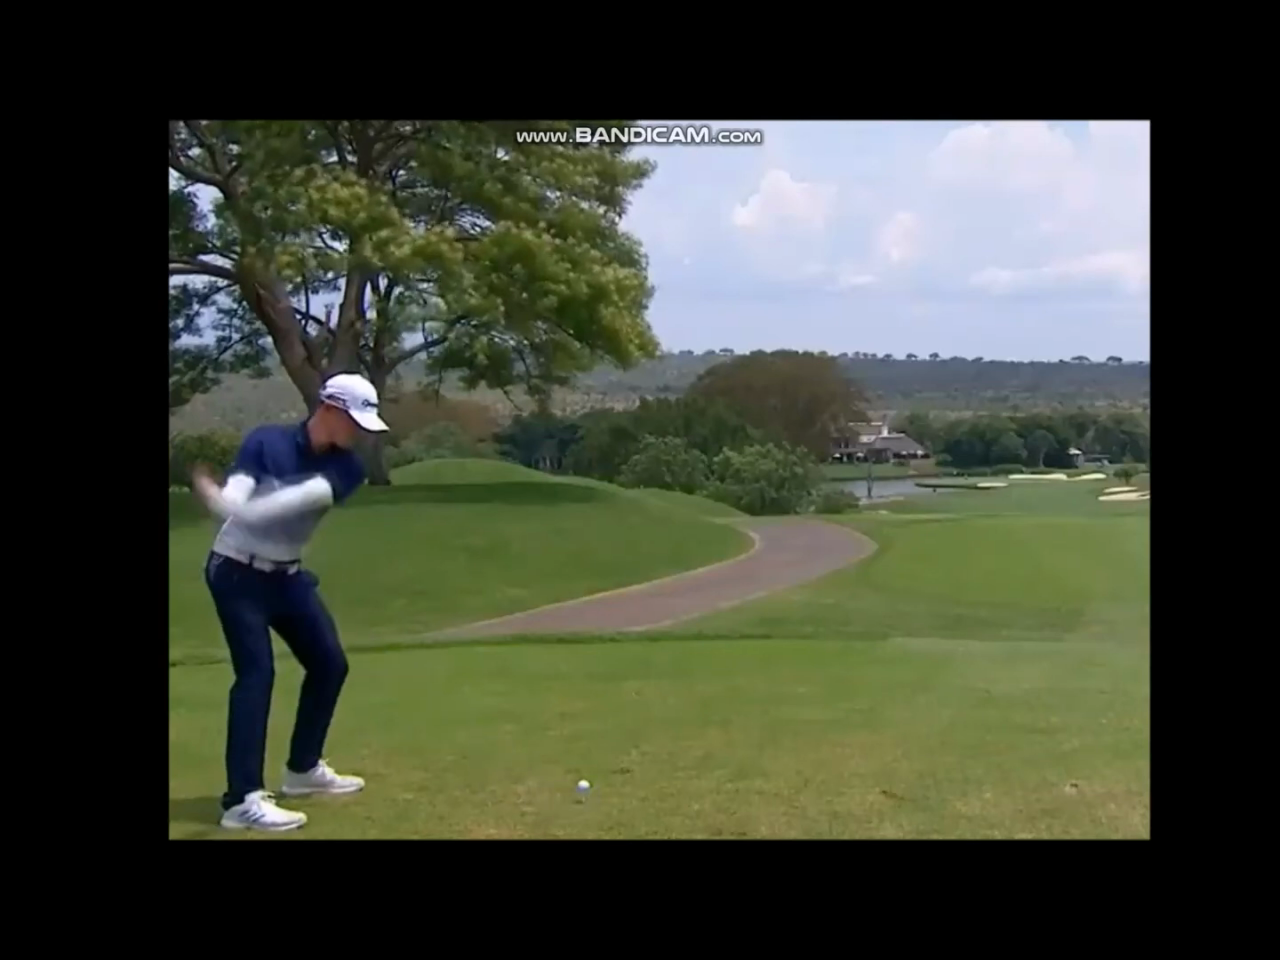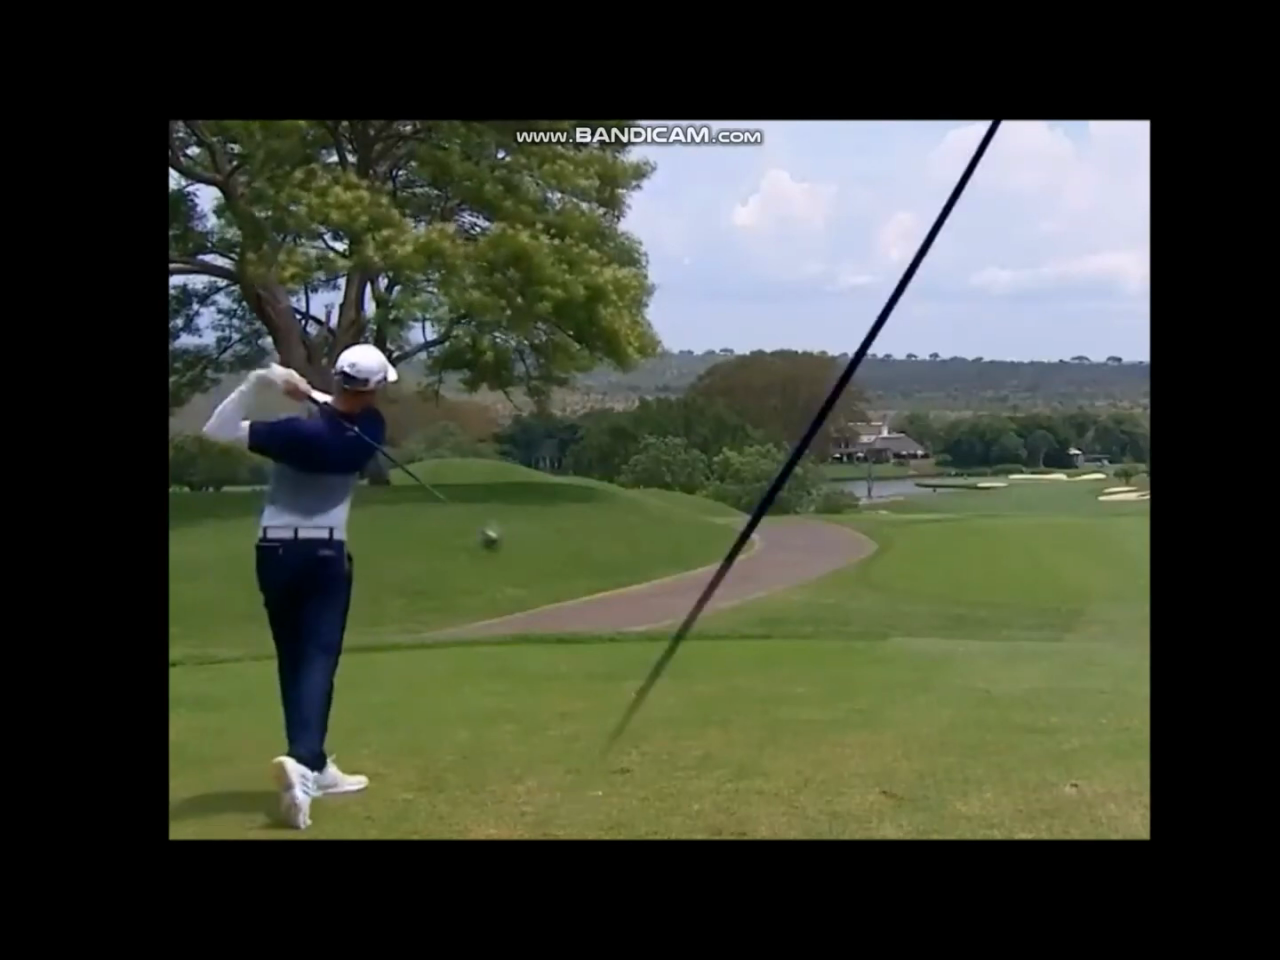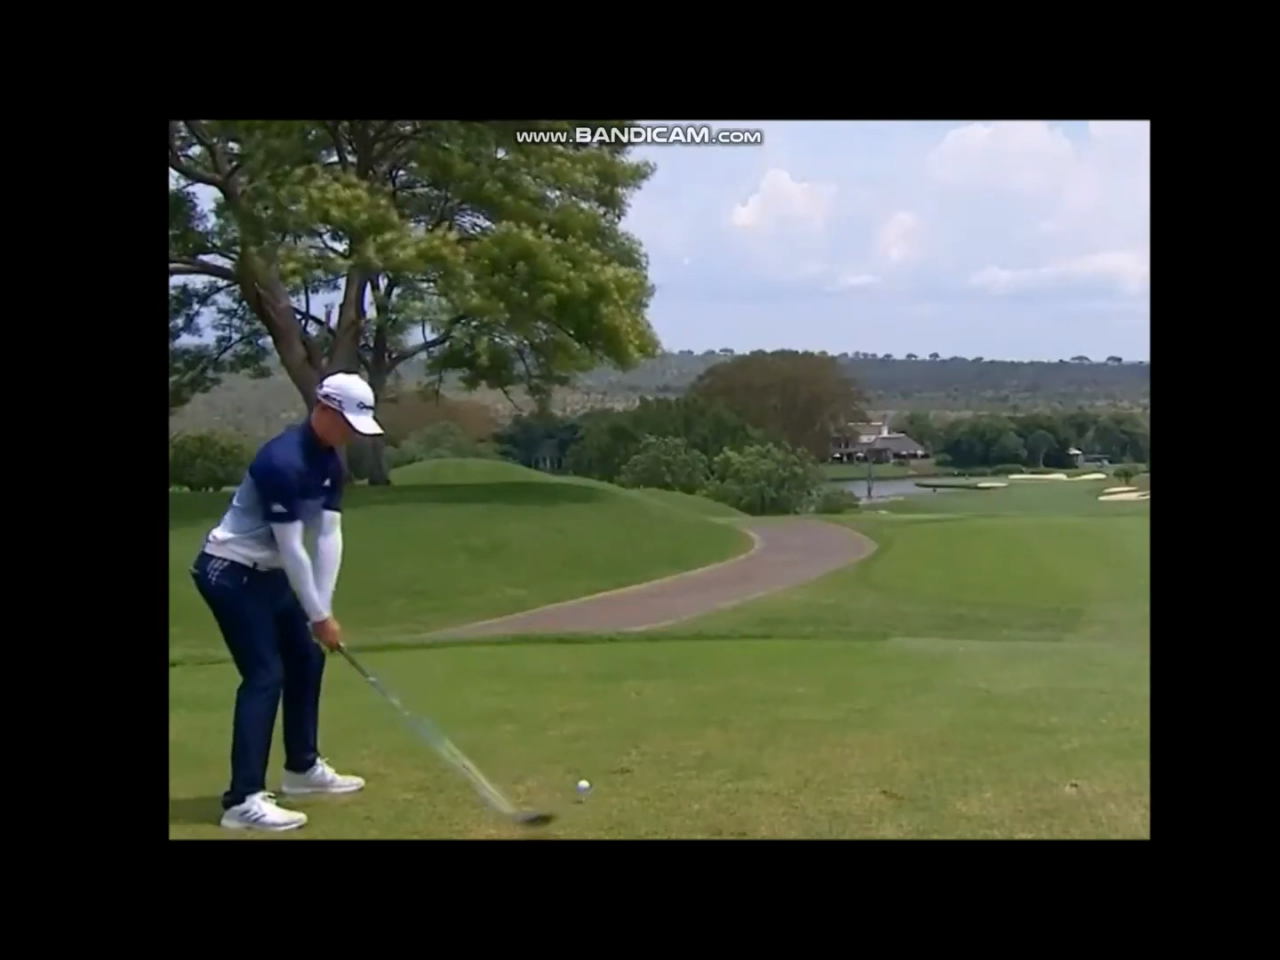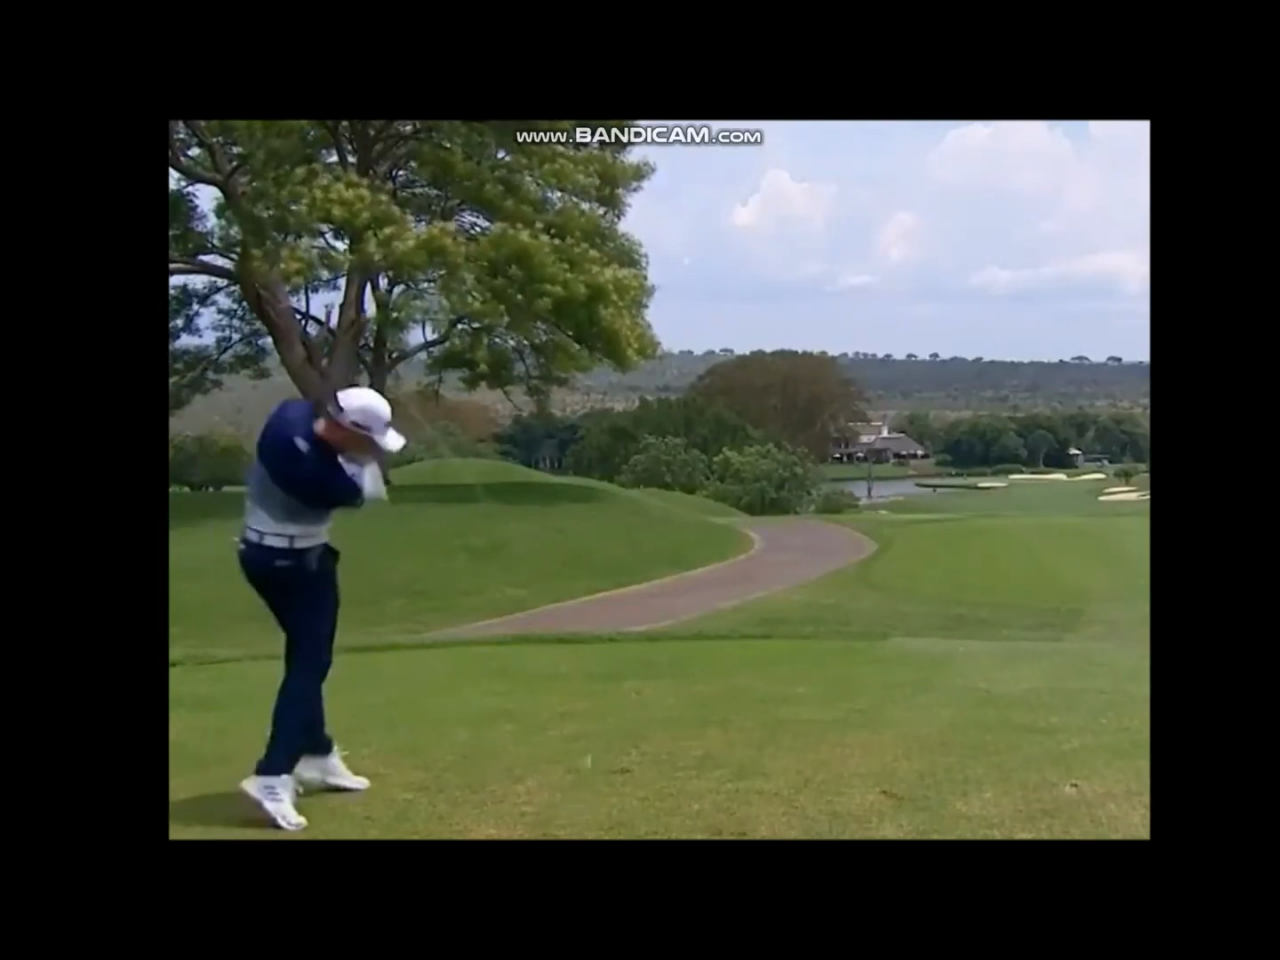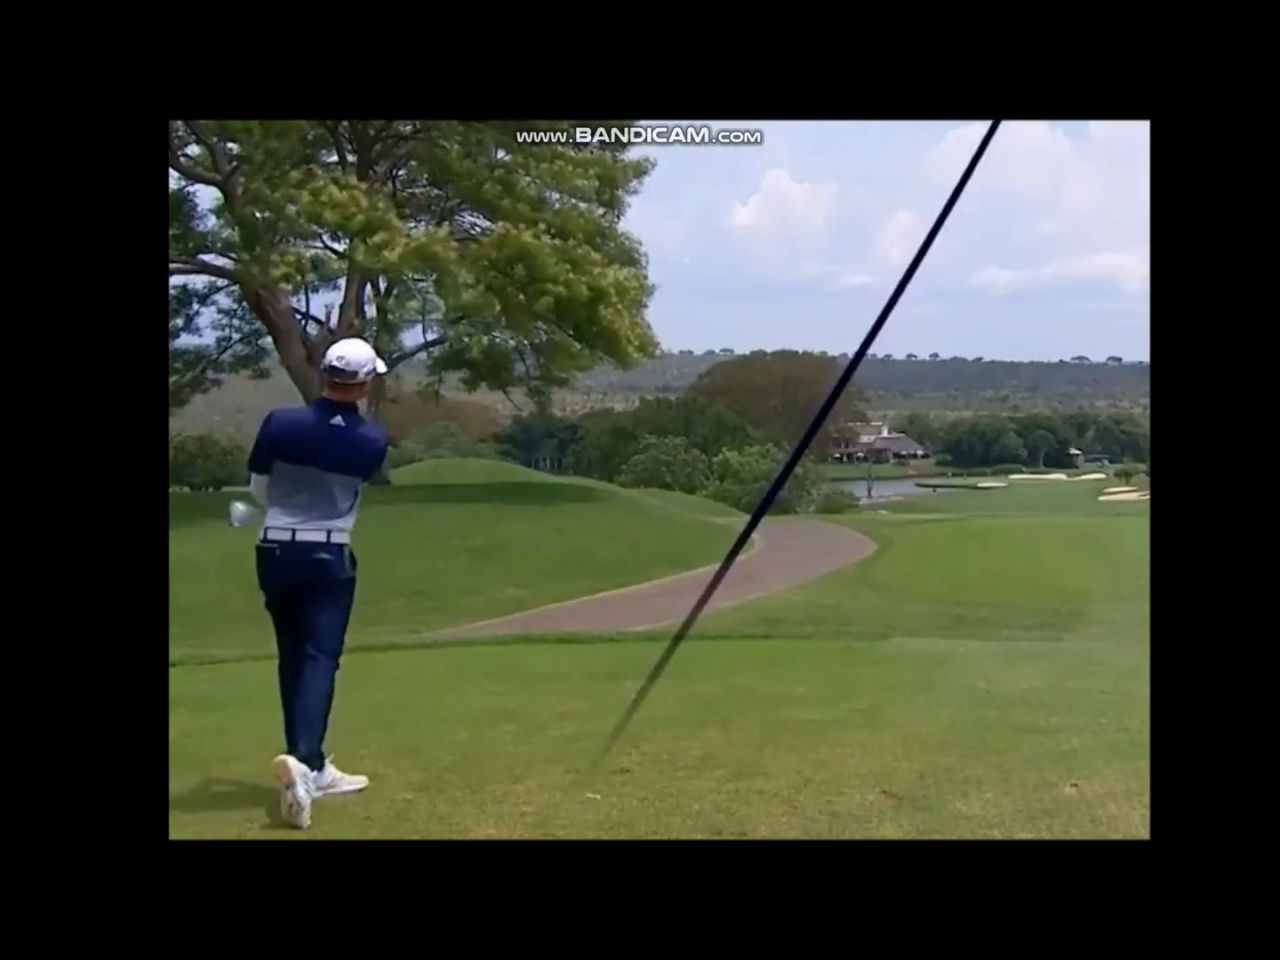
dt=1s
person 1, frame 1
left shoulder: (346, 468)
right shoulder: (266, 438)
left elbow: (304, 496)
right elbow: (234, 492)
left wrist: (238, 507)
right wrist: (221, 499)
left hip: (287, 574)
right hip: (236, 572)
left knee: (329, 664)
right knee: (256, 674)
left ankle: (304, 768)
right ankle: (242, 799)
person 1, frame 2
left shoulder: (297, 430)
right shoulder: (370, 431)
left elbow: (217, 430)
right elbow: (340, 414)
left wrist: (259, 380)
right wrist: (302, 388)
left hip: (275, 554)
right hip: (326, 557)
left knee: (293, 660)
right knee: (318, 659)
left ankle: (313, 766)
right ankle: (303, 760)
person 1, frame 3
left shoulder: (331, 464)
right shoulder: (281, 459)
left elbow: (329, 537)
right elbow: (290, 547)
left wrist: (324, 608)
right wrist: (320, 614)
left hip: (268, 574)
right hip: (229, 571)
left knee: (306, 658)
right knee: (264, 675)
left ankle: (303, 767)
right ankle: (243, 800)
person 1, frame 4
left shoulder: (284, 421)
right shoulder: (339, 478)
right elbow: (368, 490)
left hip: (257, 556)
right hip: (300, 562)
left knee: (304, 659)
right knee: (308, 664)
left ankle: (315, 756)
right ankle: (272, 779)
person 1, frame 5
left shoulder: (281, 423)
right shoulder: (372, 440)
left elbow: (258, 482)
left hip: (304, 559)
right hip: (305, 557)
left knee: (313, 653)
right knee: (317, 660)
left ankle: (308, 769)
right ankle: (298, 769)
